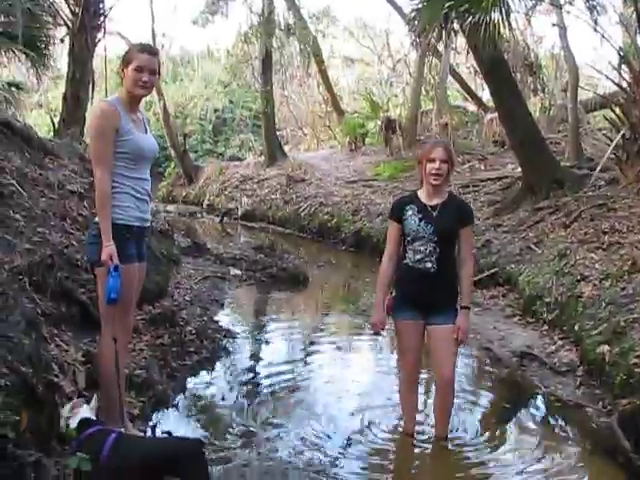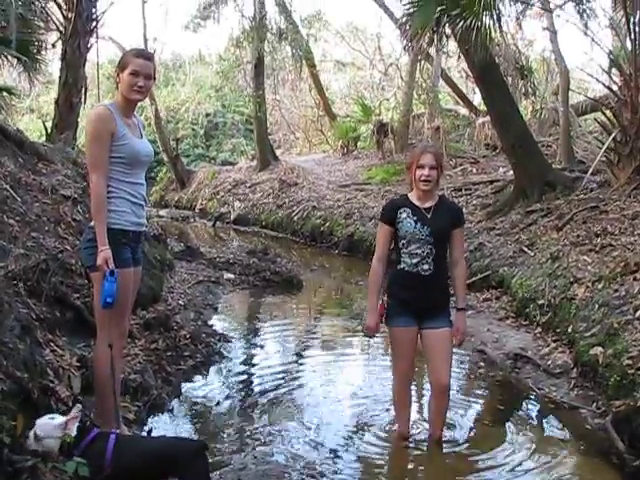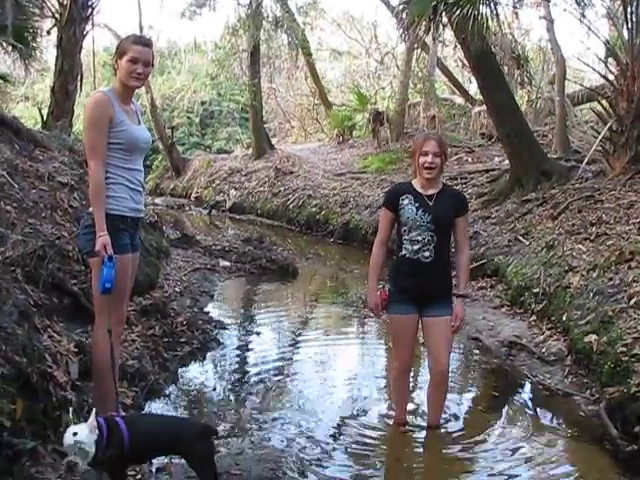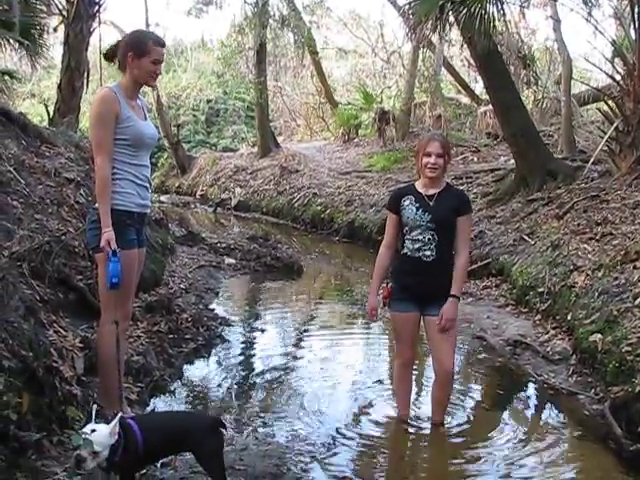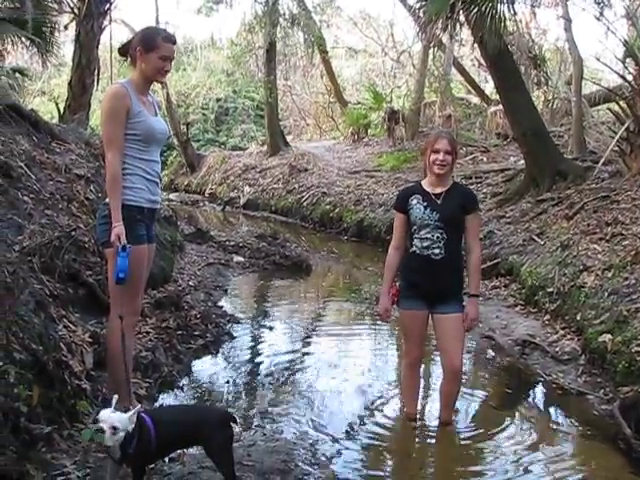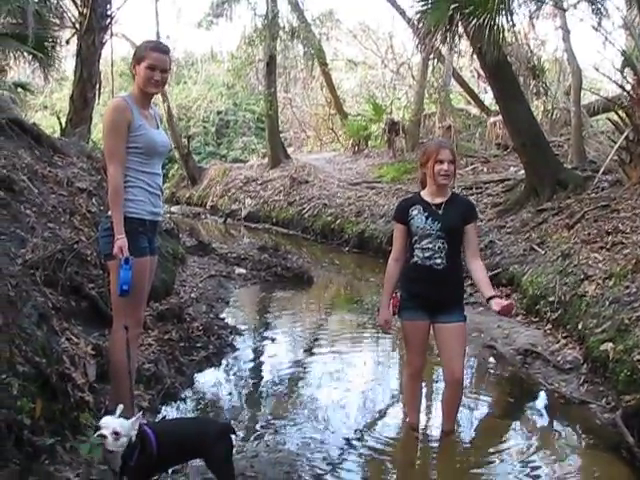
dt=0.7s
person 1, frame 1
left shoulder: (142, 117)
right shoulder: (107, 111)
right elbow: (102, 176)
left wrist: (140, 227)
right wrist: (107, 239)
left hip: (138, 229)
right hip: (116, 229)
left knee: (125, 329)
right knee: (114, 330)
left ankle: (120, 418)
right ankle: (112, 423)
person 1, frame 2
left shoulder: (136, 122)
right shoulder: (103, 116)
right elbow: (97, 182)
left wrist: (134, 234)
right wrist: (103, 244)
left hip: (134, 234)
right hip: (111, 234)
left knee: (120, 334)
right knee: (109, 335)
left ankle: (113, 423)
right ankle: (108, 429)
person 1, frame 3
left shoulder: (134, 109)
right shoulder: (102, 102)
right elbow: (95, 168)
left wrist: (132, 222)
right wrist: (101, 230)
left hip: (131, 221)
right hip: (110, 221)
left knee: (118, 321)
right knee: (107, 322)
left ankle: (111, 408)
right ankle: (106, 414)
person 1, frame 4
left shoulder: (140, 104)
right shoulder: (108, 98)
right elbow: (102, 164)
left wrist: (138, 217)
right wrist: (106, 225)
left hip: (137, 216)
right hip: (116, 215)
left knee: (123, 316)
right knee: (113, 317)
left ankle: (116, 404)
right ankle: (112, 410)
person 1, frame 5
left shoulder: (152, 101)
right shoulder: (119, 94)
right elbow: (113, 160)
left wrist: (146, 213)
right wrist: (117, 220)
left hip: (147, 212)
right hip: (126, 211)
left knee: (132, 312)
right knee: (123, 312)
left ankle: (122, 398)
right ankle: (121, 404)
person 1, frame 6
left shoulder: (153, 114)
right shoulder: (121, 108)
right elbow: (115, 173)
left wrist: (148, 226)
right wrist: (120, 233)
left hip: (149, 224)
right hip: (128, 224)
left knee: (135, 323)
right knee: (126, 323)
left ankle: (122, 409)
right ankle: (124, 415)
person 2, frame 1
left shoulder: (460, 210)
right shoulder: (403, 206)
left elbow: (466, 262)
right elbow: (390, 257)
left wrist: (464, 310)
right wrist: (379, 304)
left hip: (443, 303)
right hip: (407, 300)
left knee: (445, 378)
right knee: (409, 372)
left ankle: (440, 439)
right ankle: (408, 433)
person 2, frame 2
left shoulder: (452, 211)
right shoulder: (394, 208)
left elbow: (457, 263)
right elbow: (379, 260)
left wrist: (461, 311)
right wrist: (371, 308)
left hip: (437, 307)
right hip: (401, 304)
left knee: (442, 382)
right knee: (402, 377)
left ankle: (435, 442)
right ankle: (402, 437)
person 2, frame 3
left shoulder: (455, 199)
right shoulder: (397, 194)
left elbow: (462, 250)
right elbow: (381, 243)
left wrist: (461, 298)
right wrist: (372, 288)
left hip: (439, 295)
right hip: (402, 291)
left knee: (441, 369)
right knee: (401, 364)
left ankle: (433, 428)
right ankle: (399, 425)
person 2, frame 4
left shoulder: (457, 199)
right shoulder: (400, 197)
left elbow: (462, 252)
right elbow: (388, 246)
left wrist: (453, 299)
right wrist: (373, 291)
left hip: (439, 294)
right hip: (404, 291)
left knee: (445, 368)
right knee: (403, 359)
left ankle: (437, 425)
right ankle: (402, 421)
person 2, frame 5
left shoulder: (465, 197)
right shoulder: (408, 196)
left elbow: (474, 249)
right elbow: (397, 246)
left wrist: (473, 297)
right wrist: (385, 292)
left hip: (449, 293)
right hip: (412, 289)
left knee: (454, 366)
right knee: (412, 357)
left ankle: (445, 423)
right ankle: (409, 419)
person 2, frame 6
left shoulder: (463, 207)
right shoulder: (407, 207)
left elbow: (473, 257)
right elbow: (396, 257)
left wrist: (491, 296)
right wrist: (385, 304)
left hip: (450, 302)
right hip: (413, 299)
left knee: (455, 375)
right knee: (414, 367)
left ankle: (447, 433)
right ankle: (412, 429)
